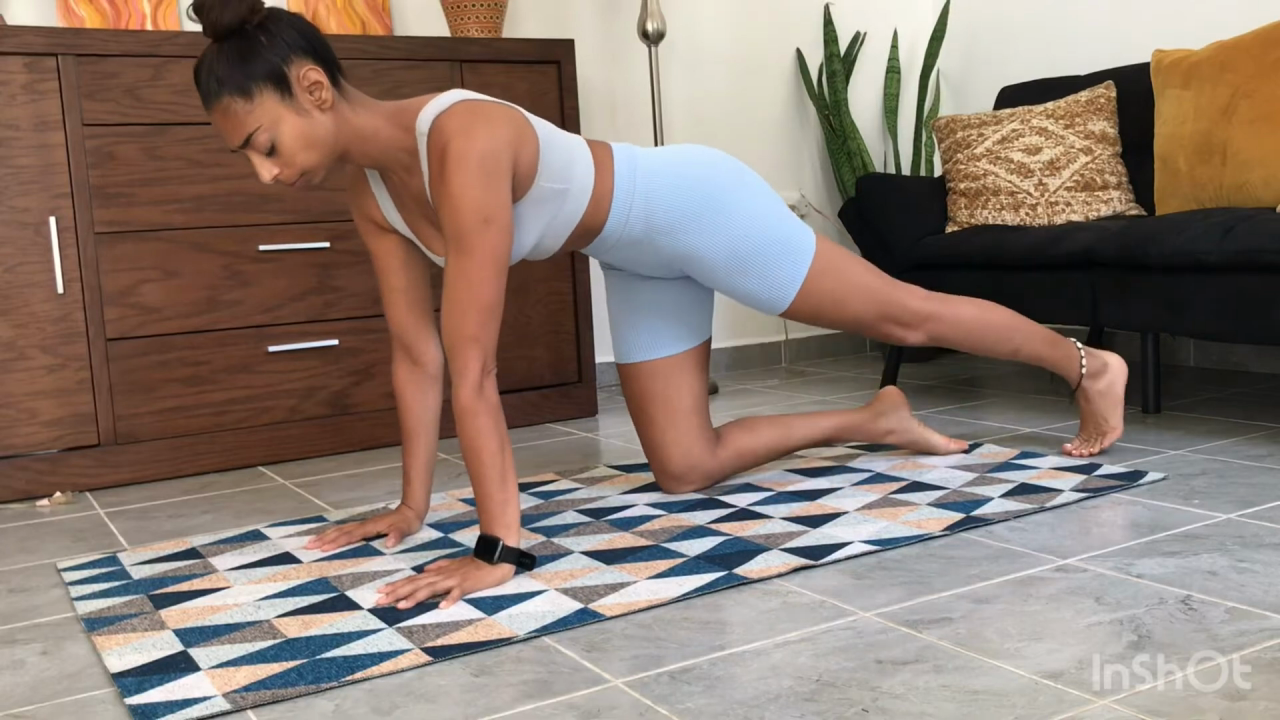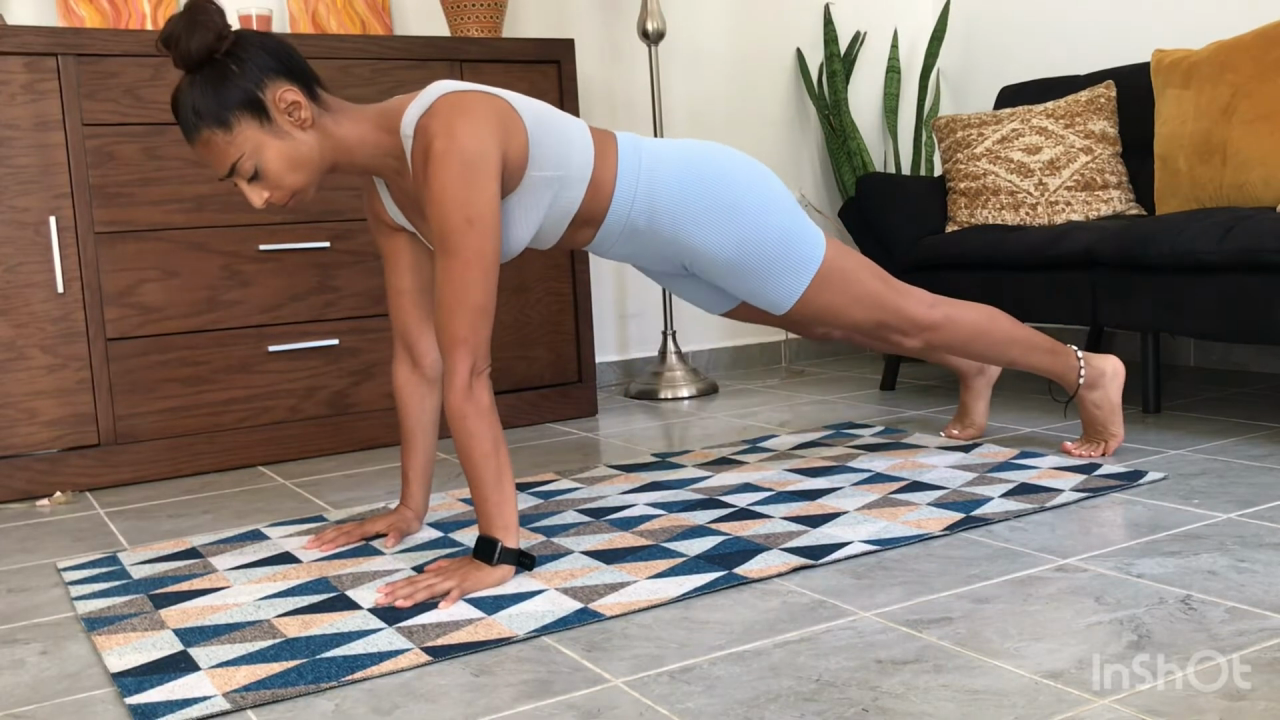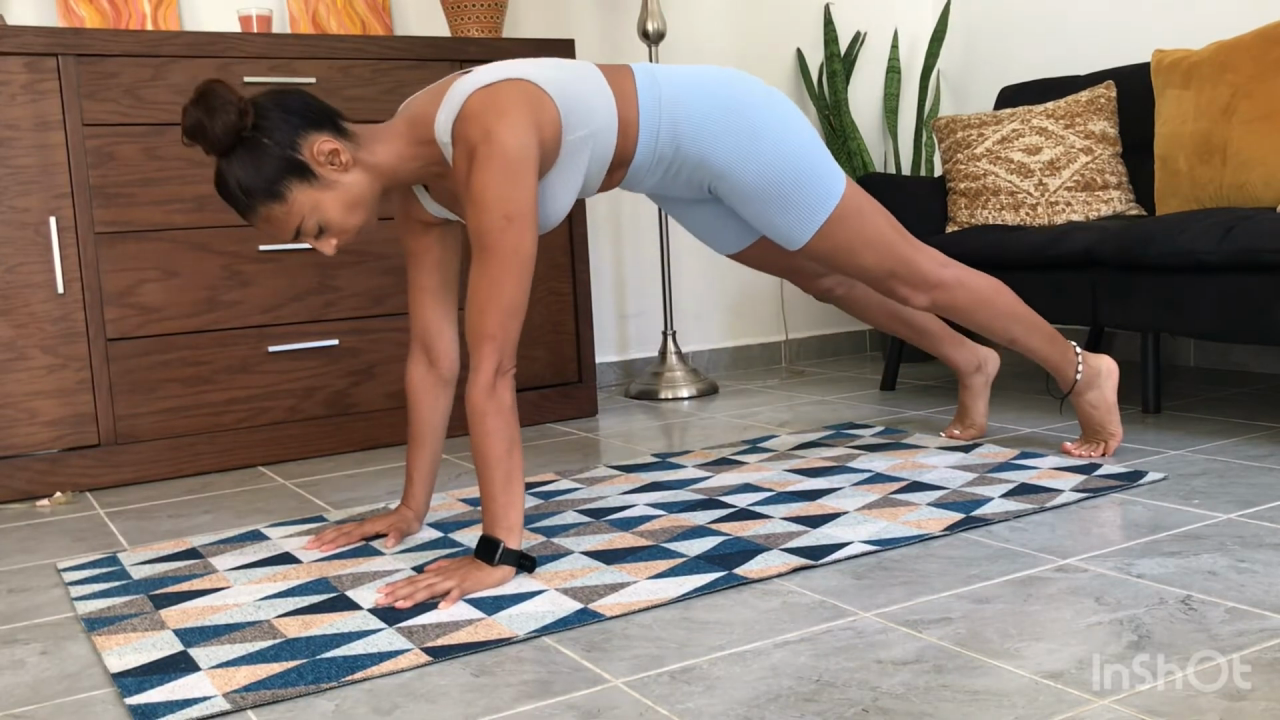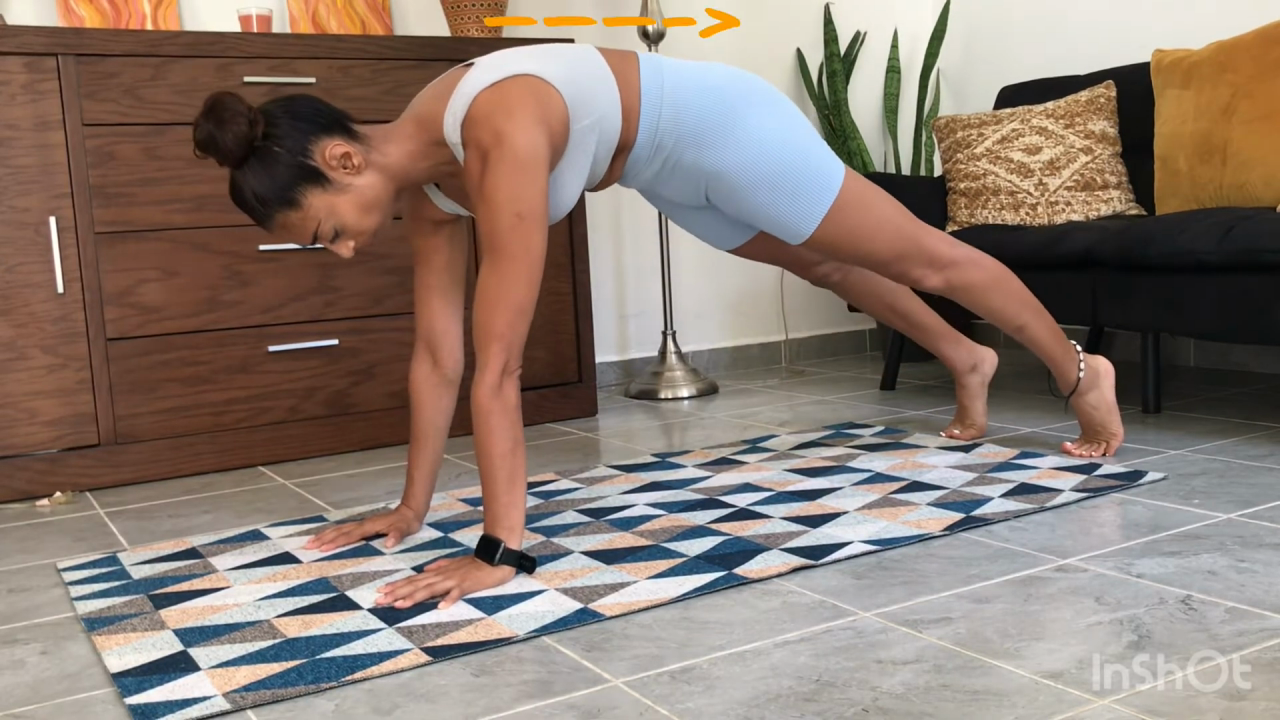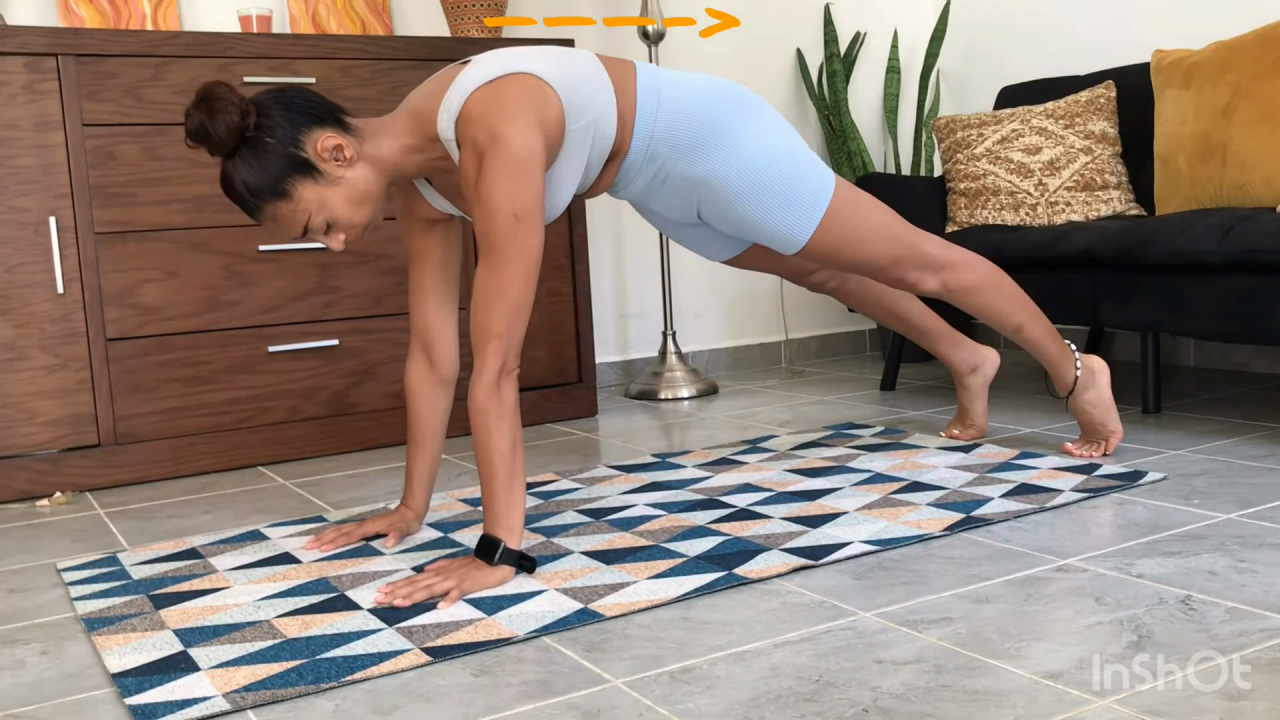
dt=1s
person 1, frame 1
left shoulder: (461, 140)
right shoulder: (371, 194)
left elbow: (472, 370)
right elbow: (416, 356)
left wrist: (500, 545)
right wrist: (412, 506)
left hip: (698, 207)
right hip: (639, 256)
left knee: (903, 316)
right knee: (686, 468)
left ankle: (1089, 365)
right ankle: (876, 420)
person 1, frame 2
left shoulder: (449, 141)
right shoulder: (382, 182)
left elbow: (466, 372)
right elbow: (417, 357)
left wrist: (499, 547)
right wrist: (410, 506)
left hip: (703, 204)
right hip: (659, 241)
left knee: (902, 314)
right knee: (831, 322)
left ankle: (1086, 373)
right ankle: (972, 373)
person 1, frame 3
left shoulder: (488, 139)
right shoulder: (413, 176)
left elbow: (491, 367)
right elbow: (433, 353)
left wrist: (501, 548)
right wrist: (411, 506)
left hip: (726, 129)
right hip: (678, 172)
left knee: (911, 272)
right knee: (821, 276)
left ankle: (1081, 372)
right ankle: (970, 364)
person 1, frame 4
left shoulder: (499, 137)
right shoulder: (422, 175)
left elbow: (497, 365)
right elbow: (436, 353)
left wrist: (501, 549)
right wrist: (411, 507)
left hip: (721, 130)
right hip: (670, 173)
left knee: (925, 256)
right knee: (820, 264)
left ankle: (1078, 372)
right ankle: (965, 363)
person 1, frame 5
left shoulder: (493, 133)
right shoulder: (414, 174)
left elbow: (495, 361)
right elbow: (433, 353)
left wrist: (500, 549)
right wrist: (411, 507)
left hip: (712, 143)
right hip: (660, 187)
left knee: (918, 261)
right knee: (824, 273)
left ankle: (1075, 372)
right ankle: (968, 363)
